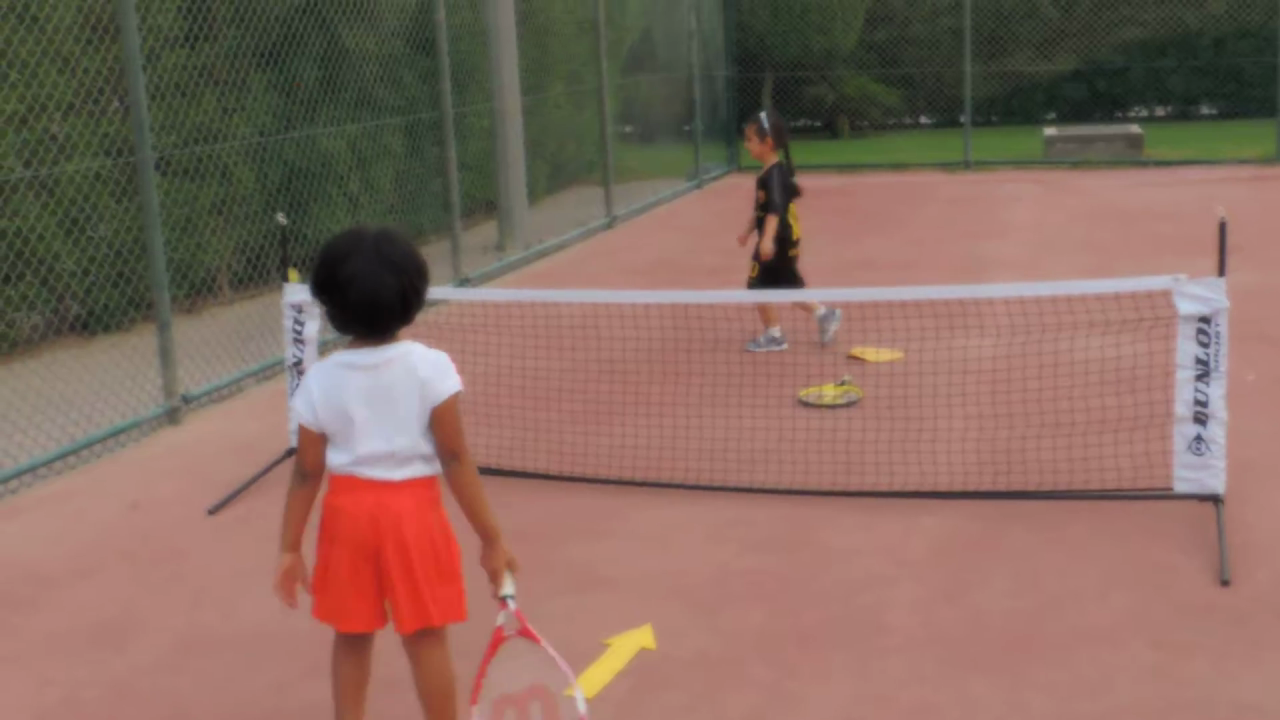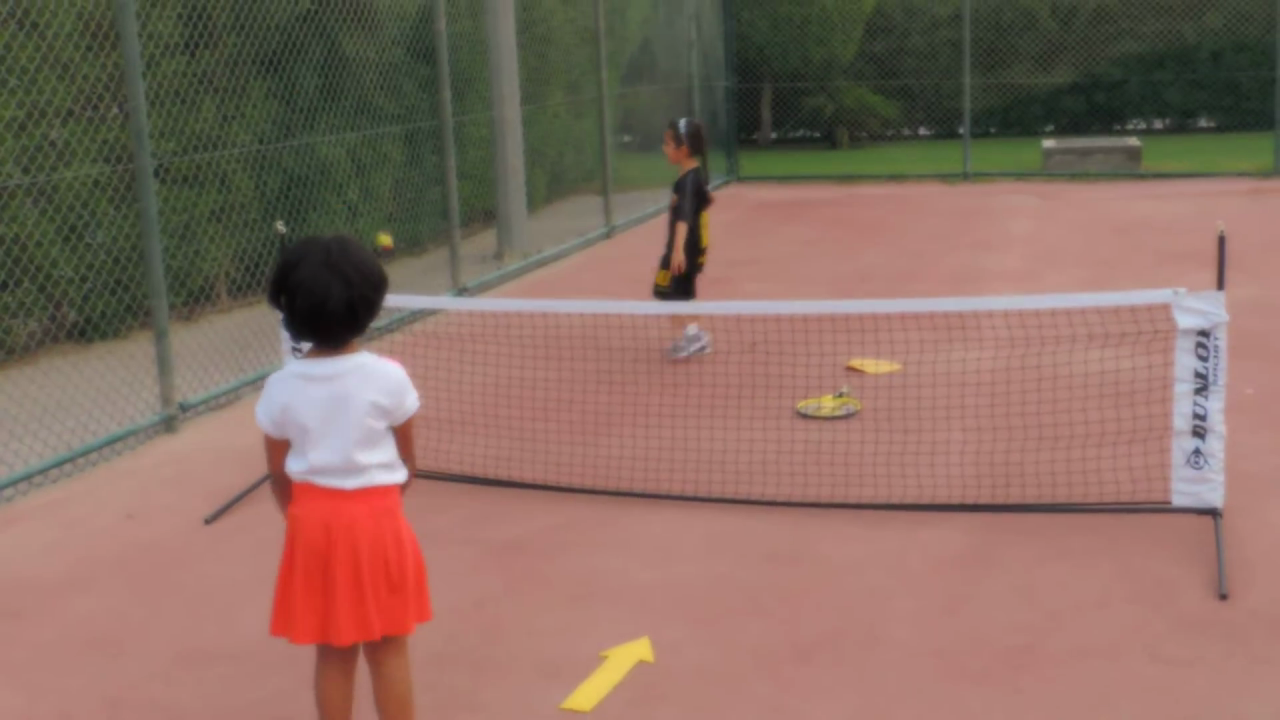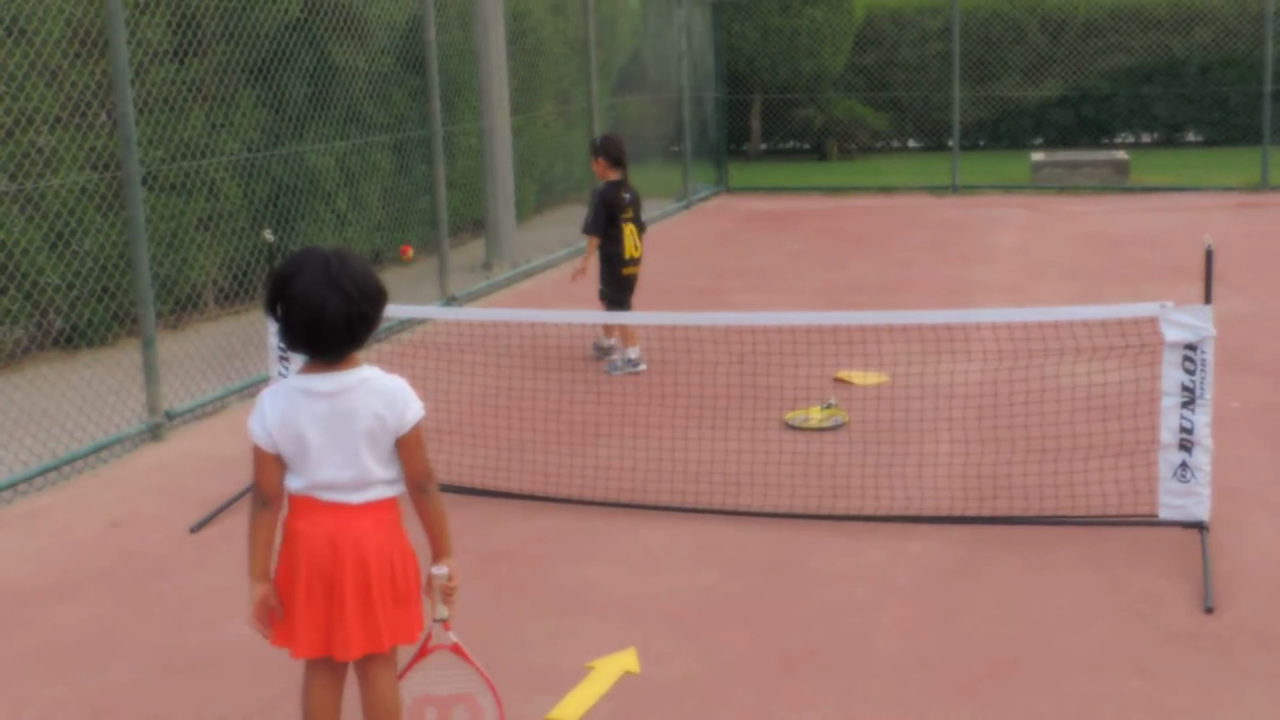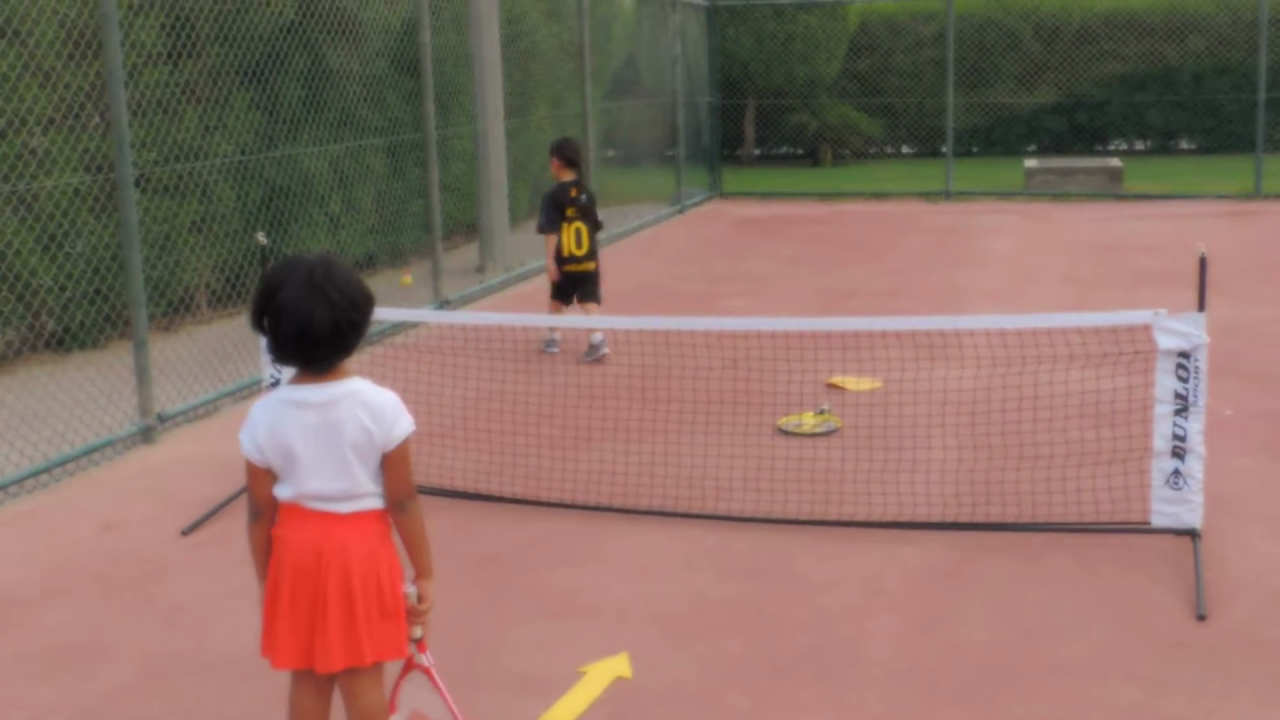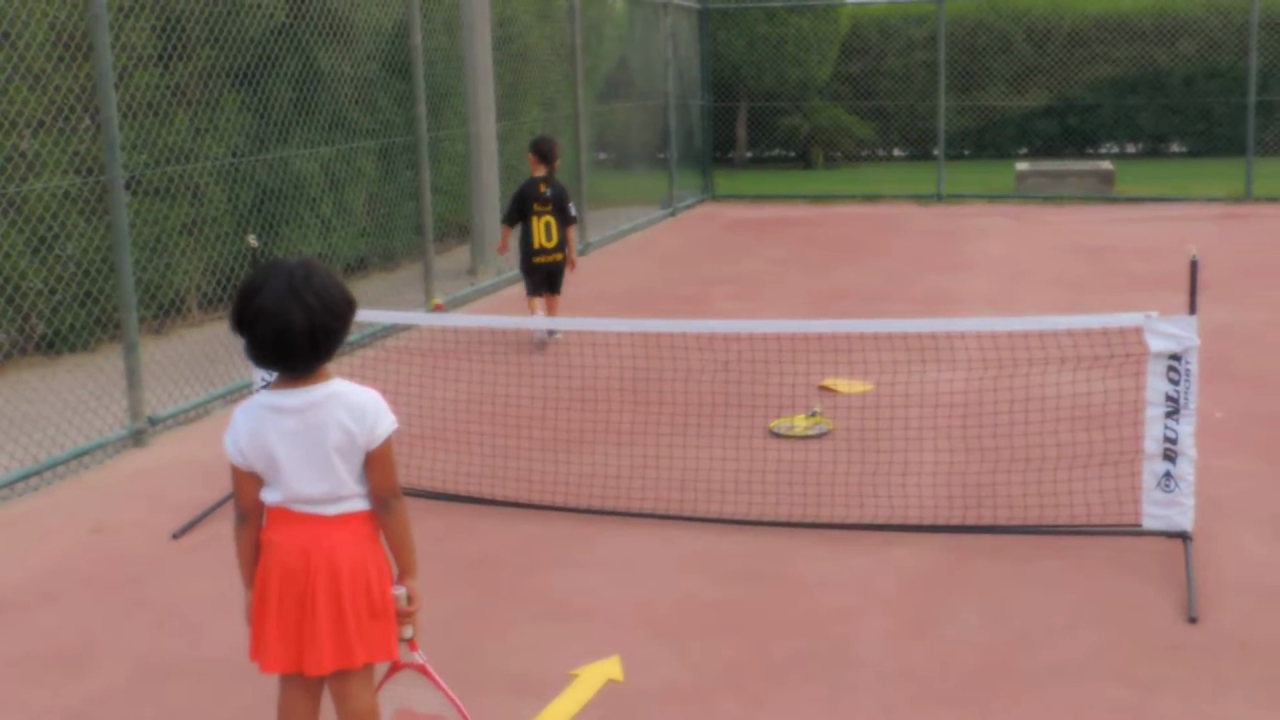
dt=0.5s
person 1, frame 1
left shoulder: (320, 380)
right shoulder: (430, 367)
left elbow: (305, 474)
right elbow: (455, 459)
left wrist: (289, 549)
right wrist: (490, 537)
left hip: (350, 513)
right hip: (413, 512)
left knee: (351, 639)
right knee: (427, 639)
person 1, frame 2
left shoulder: (280, 388)
right shoulder: (387, 377)
left elbow: (280, 477)
right elbow: (407, 460)
left hip: (313, 523)
right hip: (376, 521)
left knee: (333, 651)
right knee: (388, 650)
person 1, frame 3
left shoulder: (275, 403)
right shoulder: (391, 392)
left elbow: (266, 499)
right elbow: (421, 484)
left wrist: (260, 576)
right wrist: (443, 555)
left hip: (311, 539)
right hip: (374, 537)
left knee: (322, 664)
right knee: (377, 663)
person 1, frame 4
left shoulder: (266, 414)
right shoulder: (380, 406)
left elbow: (261, 511)
right elbow: (402, 501)
left wrist: (265, 579)
right wrist: (423, 573)
left hip: (298, 550)
right hip: (360, 551)
left knee: (308, 675)
right knee: (362, 676)
person 1, frame 5
left shoulder: (248, 420)
right shoulder: (363, 406)
left elbow: (246, 516)
right elbow: (388, 499)
left wrist: (251, 585)
right wrist: (408, 571)
left hip: (285, 555)
right hip: (349, 553)
left knee: (296, 681)
right knee: (353, 681)
person 2, frame 1
left shoulder: (774, 175)
right shoulder: (770, 172)
left elbow: (775, 210)
left wrist: (767, 238)
right wrist: (748, 230)
left hip: (778, 241)
right hip: (785, 241)
left knee: (757, 288)
right knee: (792, 286)
left ankle: (773, 336)
right ankle: (825, 315)
person 2, frame 2
left shoulder: (690, 180)
right shoulder: (695, 176)
left elbow: (683, 217)
left wrist: (678, 249)
left hip: (686, 248)
right hip: (693, 248)
left knee: (665, 292)
right knee: (684, 294)
left ankle: (691, 333)
right ankle: (698, 338)
person 2, frame 3
left shoulder: (603, 194)
right shoulder: (632, 193)
left elbow: (595, 233)
right elbow: (641, 230)
left wrist: (585, 261)
right wrist: (638, 260)
left hip: (614, 263)
right hip: (633, 262)
left knee: (619, 309)
right knee: (610, 303)
left ankle: (634, 357)
right ankle: (608, 343)
person 2, frame 4
left shoulder: (553, 196)
right shoulder: (587, 195)
left elbow: (551, 232)
right elbow: (595, 228)
left wrist: (550, 260)
left hip: (564, 262)
right hip: (588, 261)
left knee: (557, 300)
right knee: (589, 301)
left ankle: (553, 339)
right ankle: (597, 339)
person 2, frame 5
left shoulder: (523, 191)
right shoulder: (560, 190)
left elbow: (509, 222)
right elbow: (570, 225)
left wrist: (503, 243)
right wrist: (571, 252)
left hip: (532, 254)
right hip: (556, 253)
left knee: (535, 293)
right knee: (552, 292)
right ankle: (553, 326)
